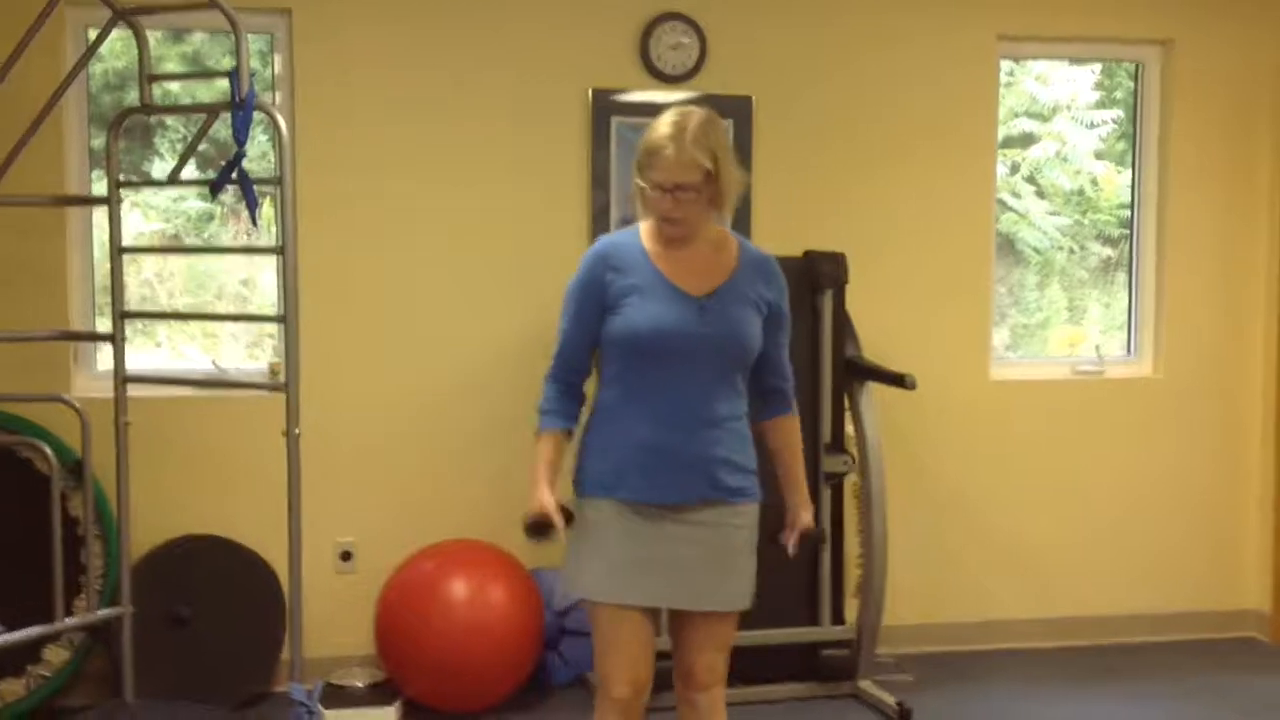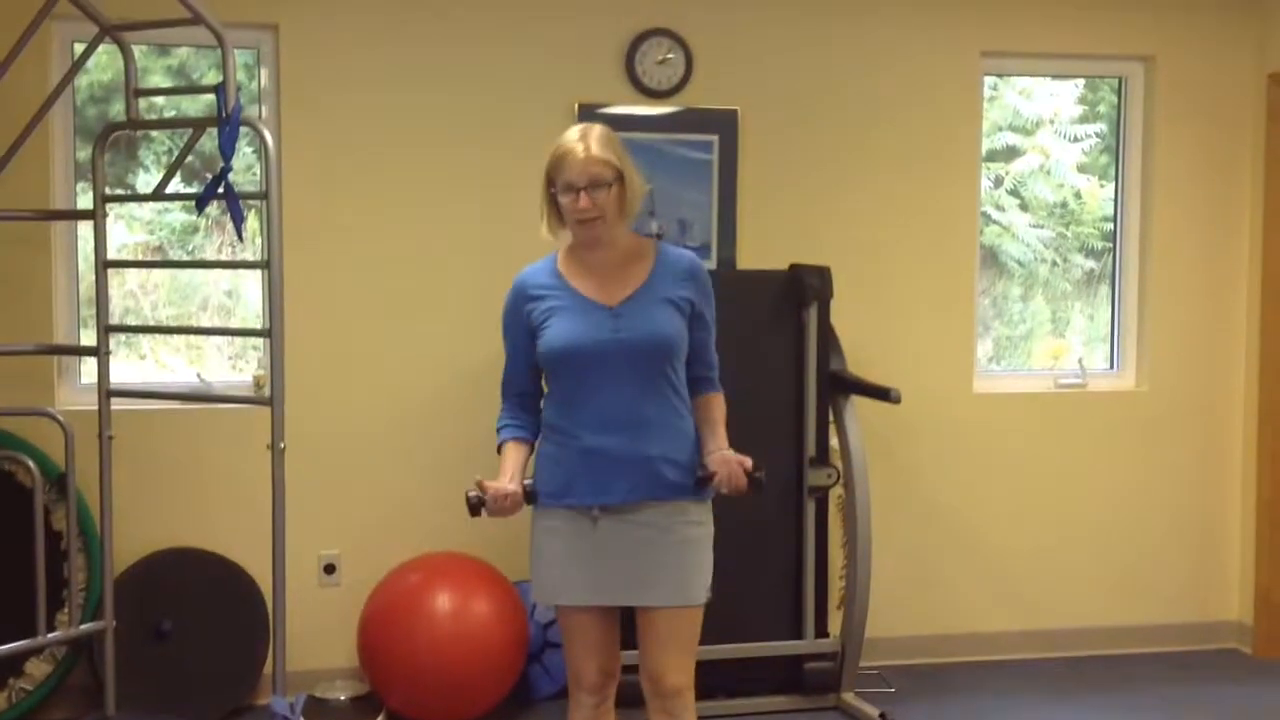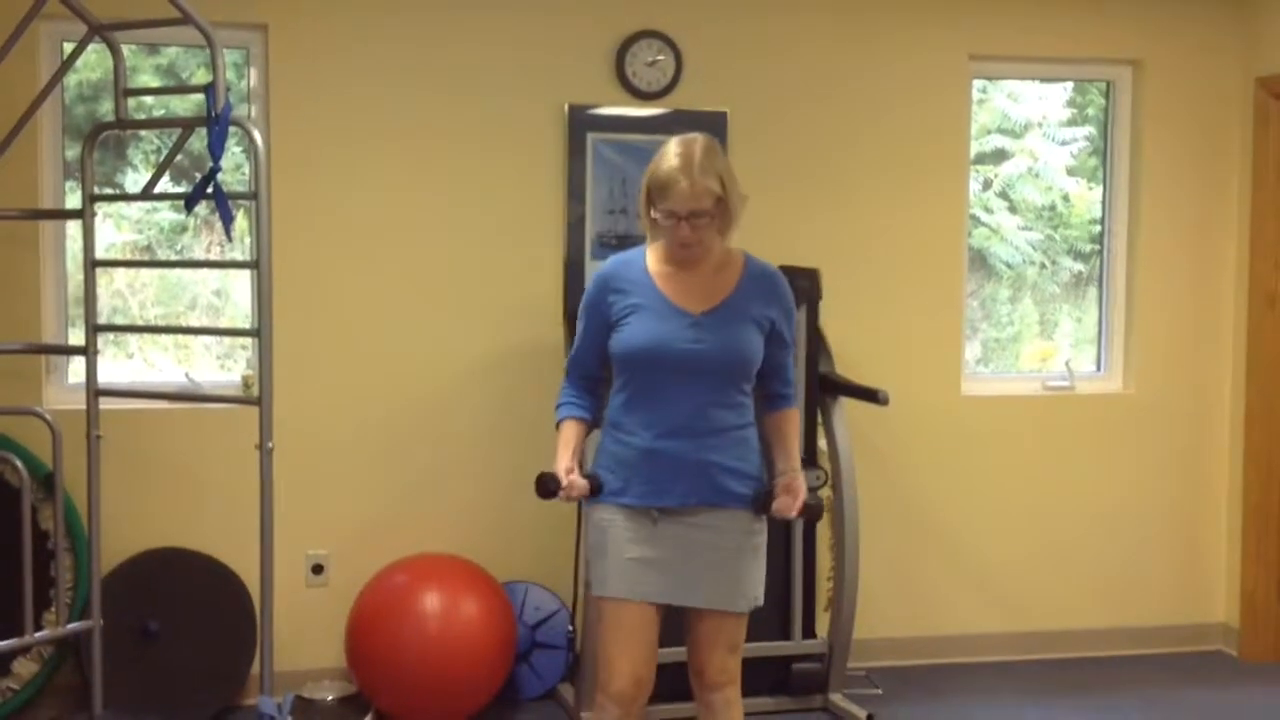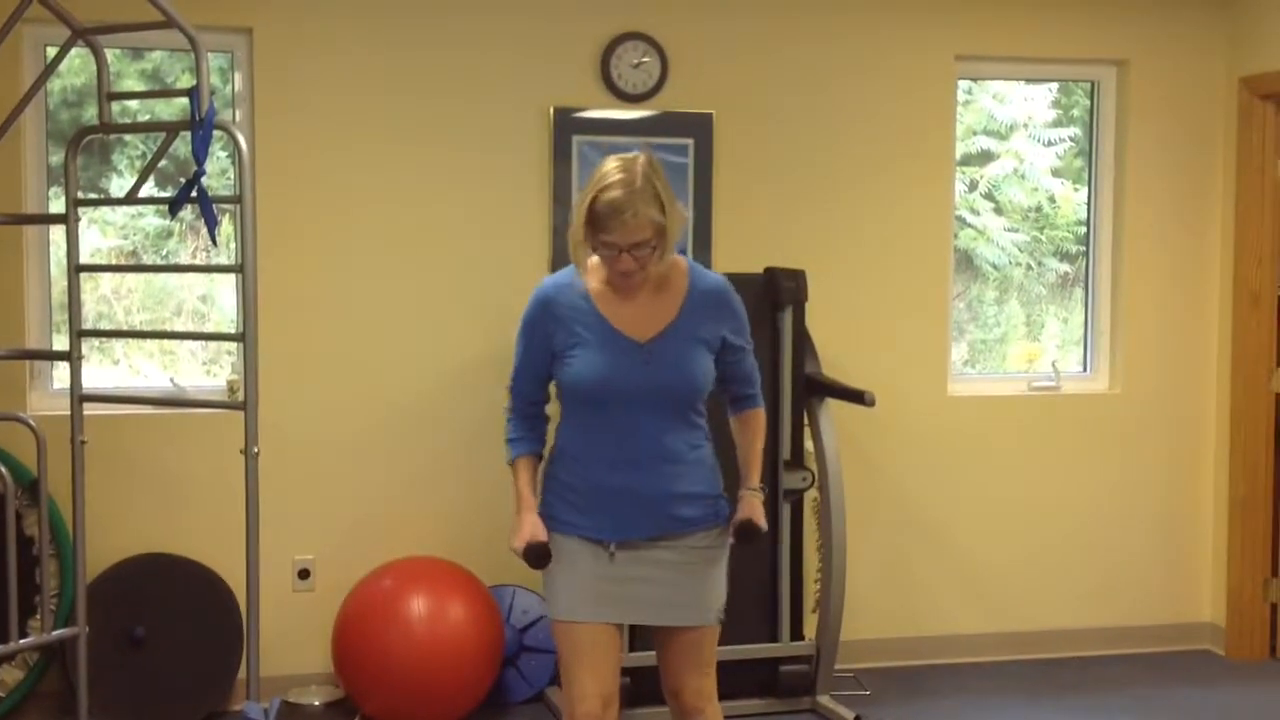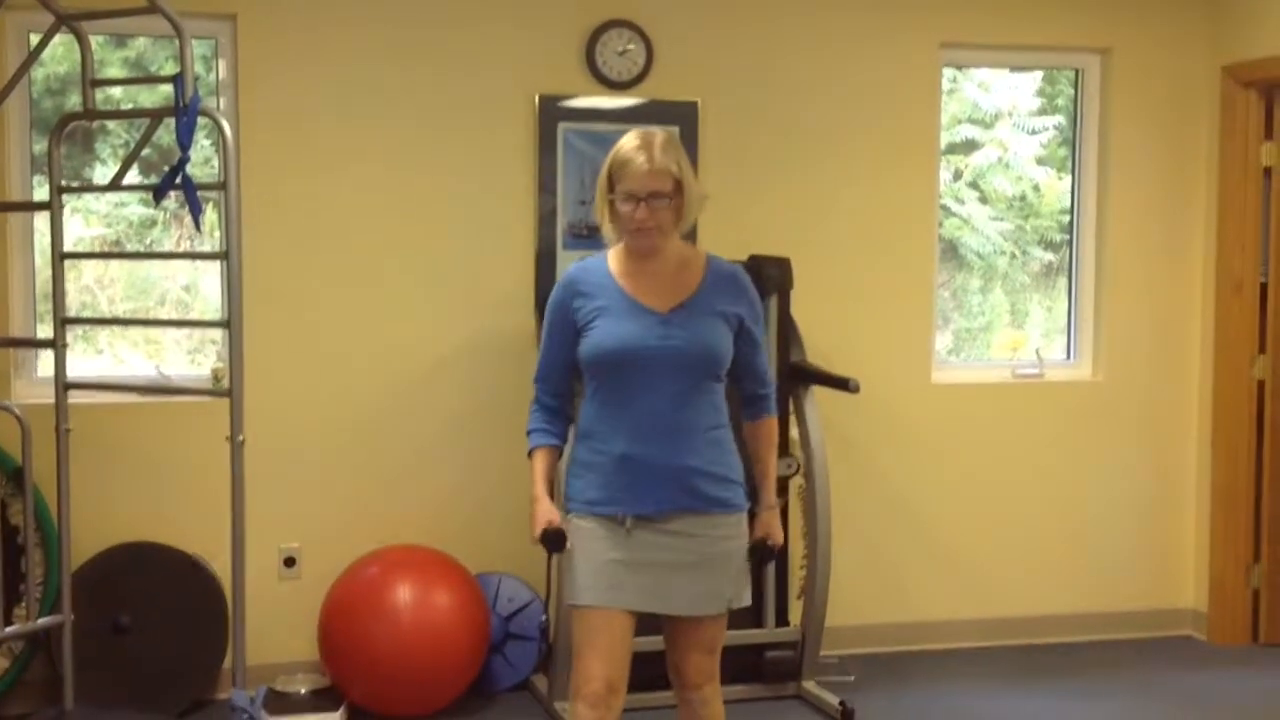
dt=1s
person 1, frame 1
left shoulder: (760, 274)
right shoulder: (609, 262)
left elbow: (774, 393)
right elbow: (565, 380)
left wrist: (798, 497)
right wrist: (544, 480)
left hip: (719, 504)
right hip: (619, 502)
person 1, frame 2
left shoulder: (683, 273)
right shoulder: (532, 289)
left elbow: (704, 379)
right elbow: (520, 402)
left wrist: (718, 448)
right wrist: (509, 476)
left hip: (669, 503)
right hip: (572, 508)
person 1, frame 3
left shoulder: (765, 288)
right shoulder: (615, 280)
left elbow: (778, 394)
right elbow: (582, 382)
left wrist: (788, 469)
right wrist: (566, 457)
left hip: (726, 507)
right hip: (627, 503)
person 1, frame 4
left shoulder: (713, 298)
right shoulder: (555, 302)
left elbow: (746, 395)
right elbow: (525, 411)
left wrist: (751, 487)
right wrist: (526, 507)
left hip: (688, 529)
right hip: (585, 533)
person 1, frame 5
left shoulder: (729, 286)
right shoulder: (578, 287)
left elbow: (758, 399)
right elbow: (549, 404)
left wrist: (769, 500)
right wrist: (541, 495)
left hip: (707, 511)
right hip: (604, 513)
